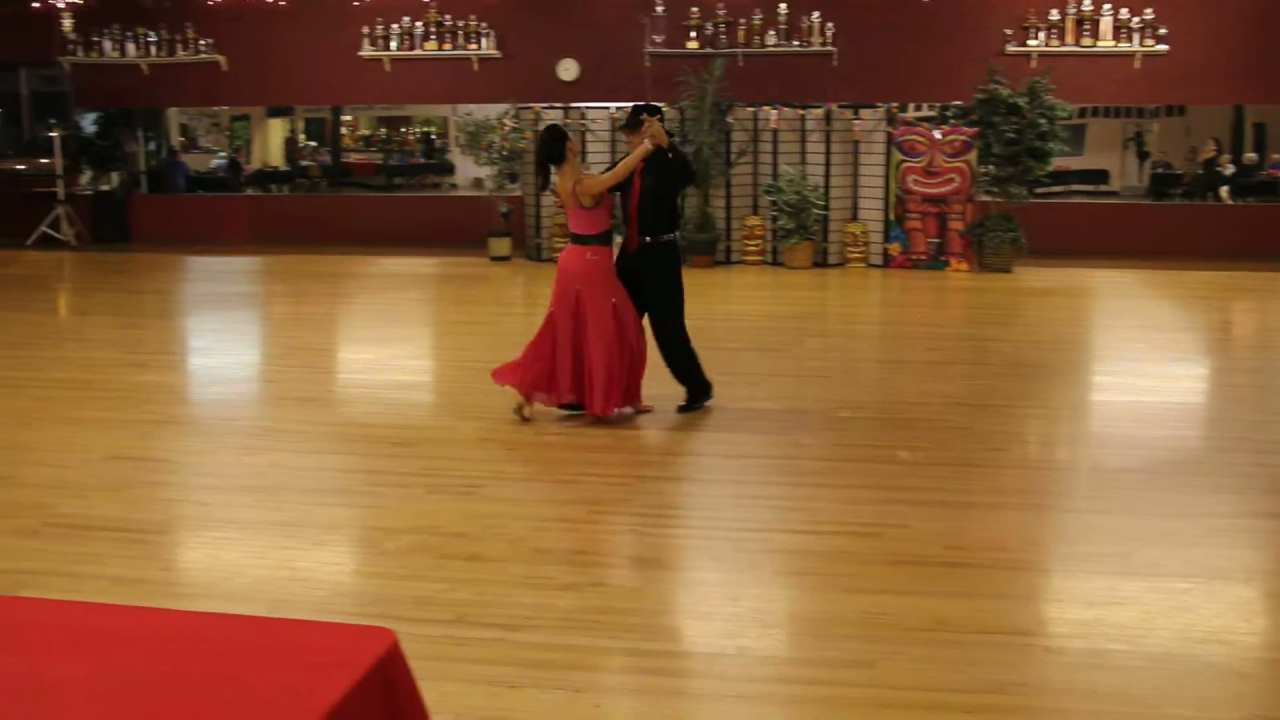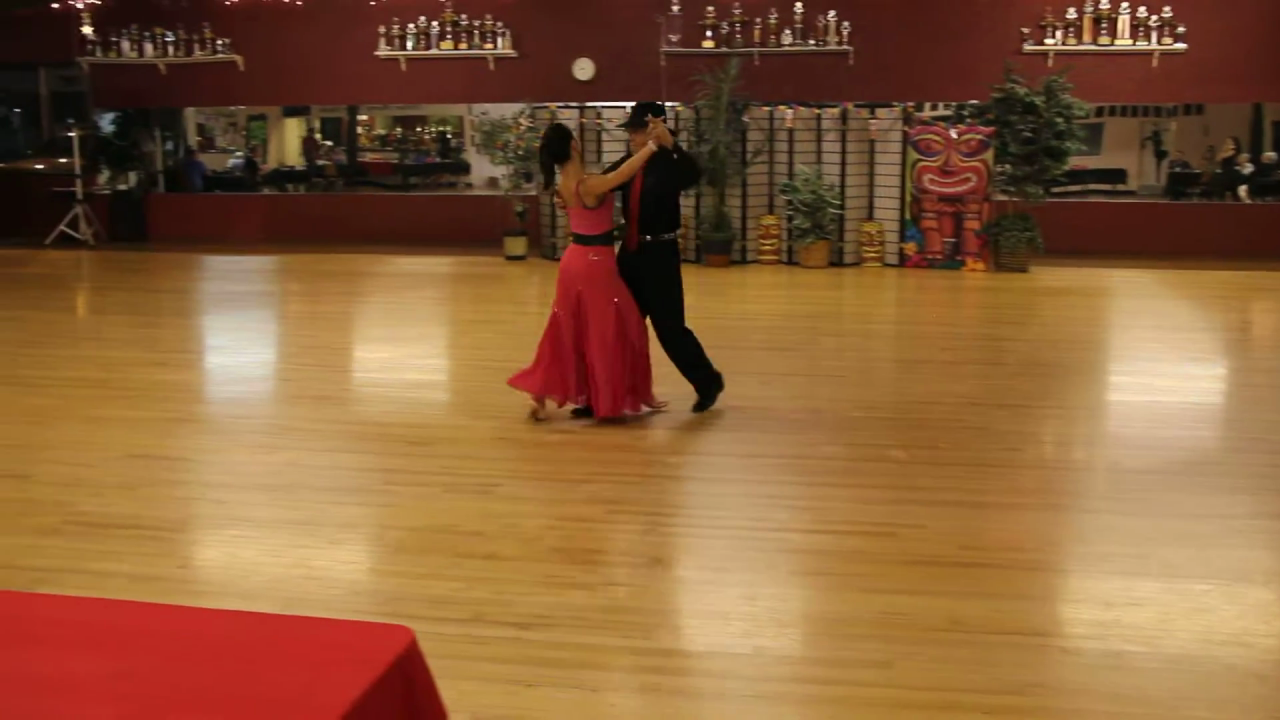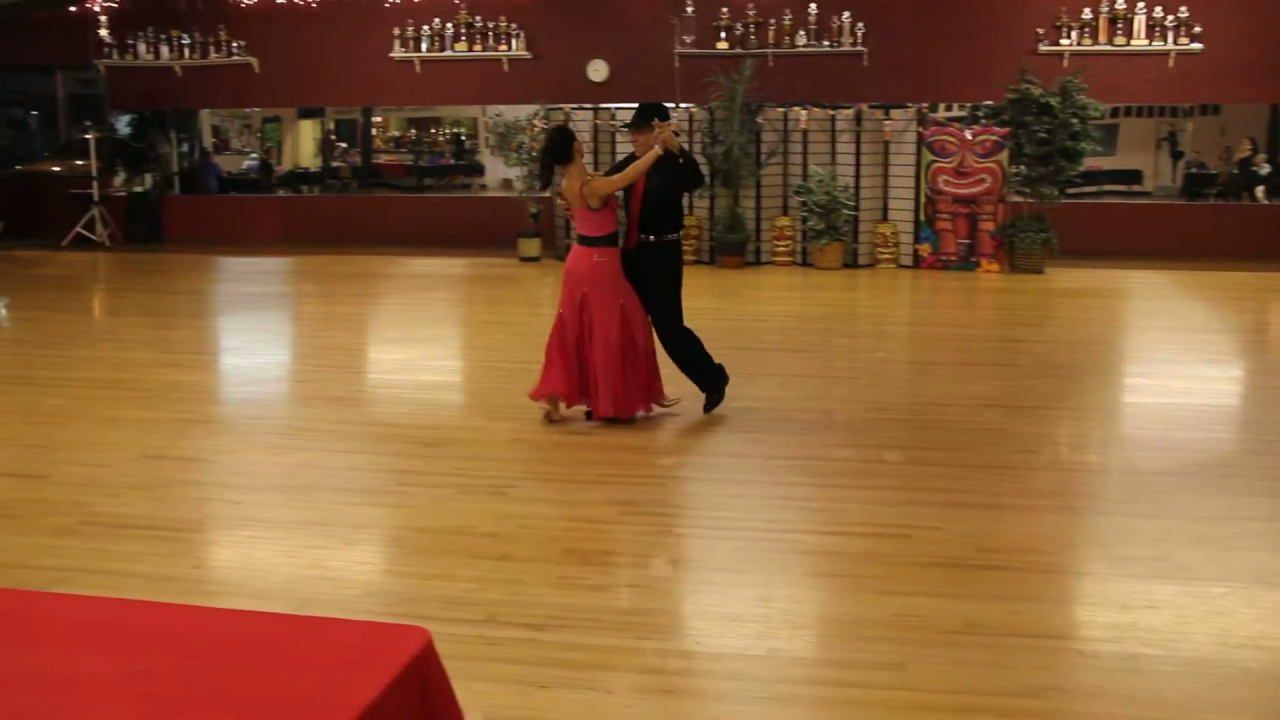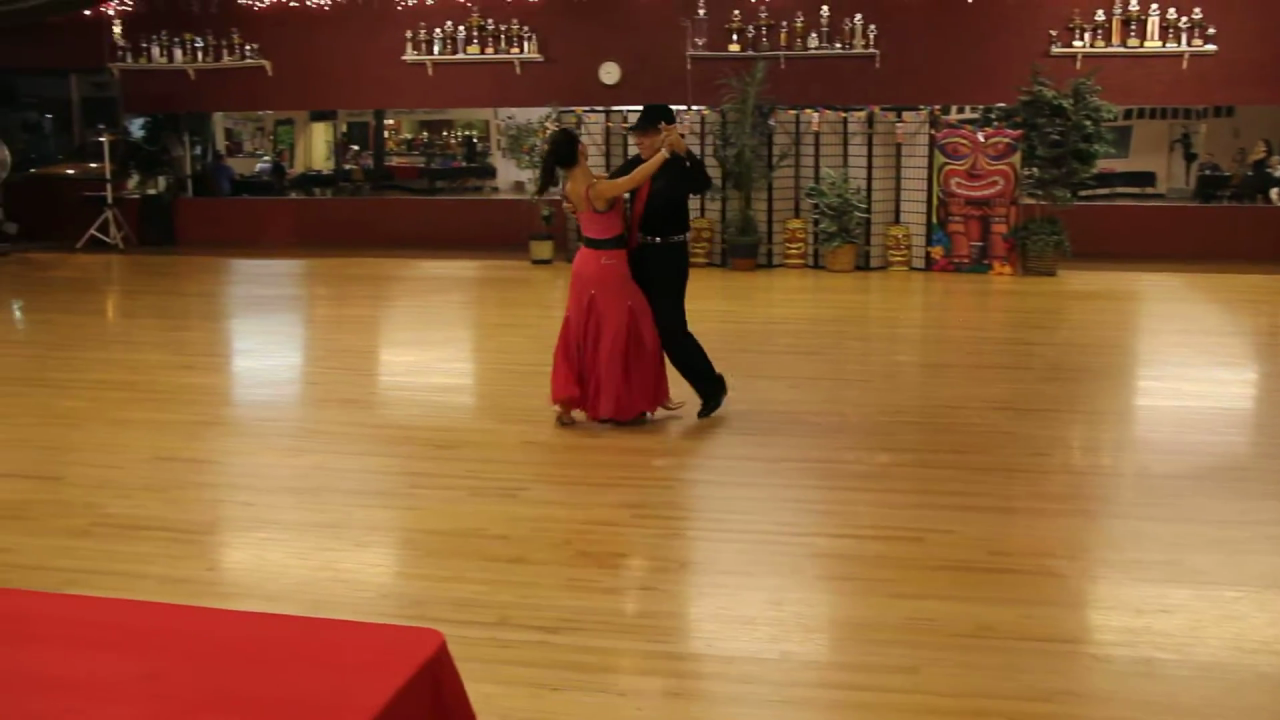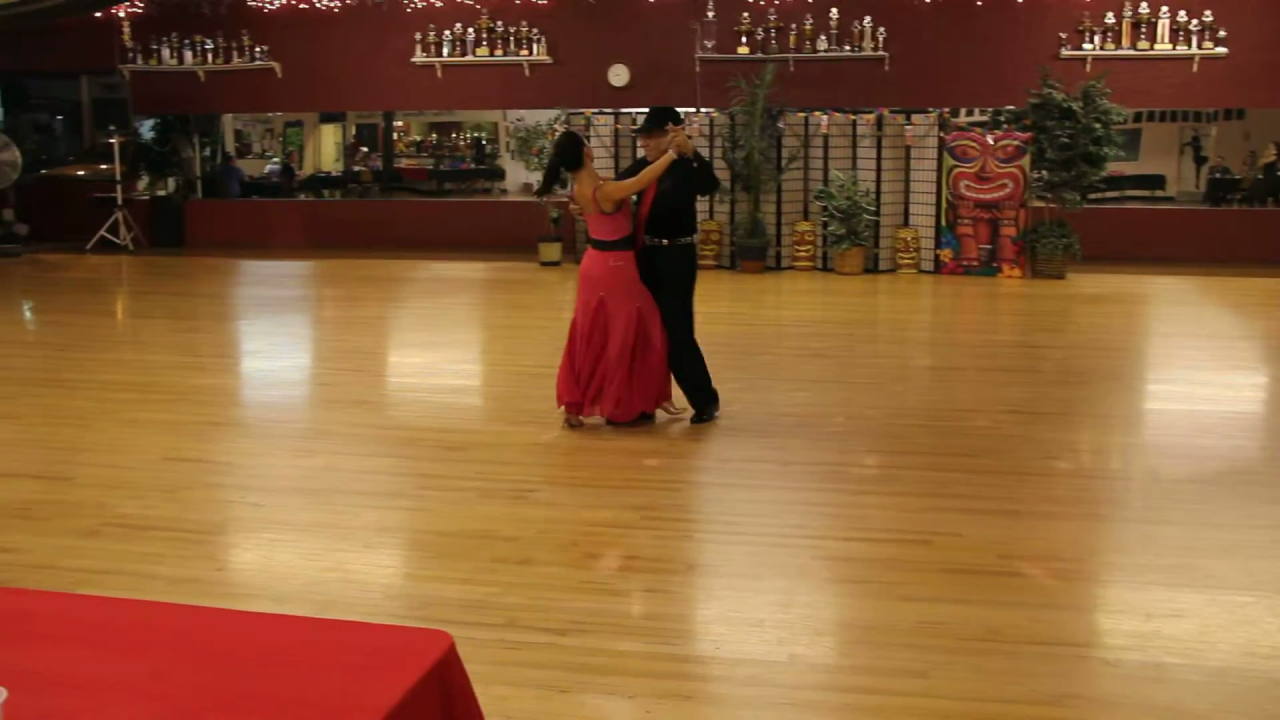
dt=0.1s
person 1, frame 1
left shoulder: (667, 165)
left elbow: (687, 177)
left wrist: (665, 144)
left hip: (660, 254)
right hip: (630, 252)
left knee: (667, 327)
left ankle: (698, 388)
person 1, frame 2
left shoulder: (667, 164)
right shoulder: (627, 163)
left elbow: (692, 176)
left wrist: (669, 143)
left hip: (659, 253)
right hip: (631, 250)
left knee: (669, 325)
left ankle: (708, 381)
person 1, frame 3
left shoulder: (674, 164)
right shoulder: (630, 164)
left elbow: (695, 181)
left wrist: (675, 147)
left hip: (663, 252)
right hip: (634, 251)
left knee: (668, 325)
left ankle: (713, 379)
person 1, frame 4
left shoulder: (675, 168)
right shoulder: (635, 165)
left elbow: (701, 183)
left wrist: (682, 150)
right wrist: (577, 203)
left hip: (668, 255)
right hip: (639, 253)
left knee: (667, 327)
left ankle: (711, 385)
person 1, frame 5
left shoulder: (683, 169)
right shoulder: (640, 167)
left elbow: (709, 185)
left wrist: (689, 151)
left hip: (676, 257)
right hip: (647, 255)
left knee: (677, 330)
left ankle: (705, 398)
person 2, frame 1
left shoulder: (562, 183)
right shoulder: (585, 185)
left elbow: (604, 184)
right elbow: (619, 173)
right wrist: (648, 145)
left hip: (572, 259)
right hip: (593, 263)
left knee: (561, 329)
right knee: (616, 328)
left ankle: (528, 393)
right ankle: (616, 397)
person 2, frame 2
left shoulder: (563, 184)
right shoulder: (588, 185)
right elbow: (624, 172)
right wrist: (652, 145)
left hip: (574, 260)
right hip: (596, 263)
left knee: (566, 330)
right knee: (617, 328)
left ankle: (541, 396)
right ankle: (624, 398)
person 2, frame 3
left shoulder: (566, 185)
right shoulder: (592, 187)
right elbow: (628, 176)
right wrist: (659, 148)
left hip: (579, 261)
right hip: (602, 265)
left knee: (573, 331)
right knee: (622, 329)
left ankle: (554, 400)
right ankle: (629, 399)
person 2, frame 4
left shoulder: (571, 188)
right shoulder: (598, 189)
right elbow: (635, 179)
right wrist: (666, 151)
left hip: (586, 264)
right hip: (609, 266)
left knee: (580, 334)
right knee: (633, 331)
left ankle: (566, 403)
right ankle: (646, 399)
person 2, frame 5
left shoulder: (578, 190)
right shoulder: (605, 191)
right elbow: (642, 180)
right wrist: (673, 152)
left hip: (594, 265)
right hip: (617, 268)
left knee: (590, 337)
right knee: (645, 332)
left ankle: (574, 406)
right ankle: (651, 400)
